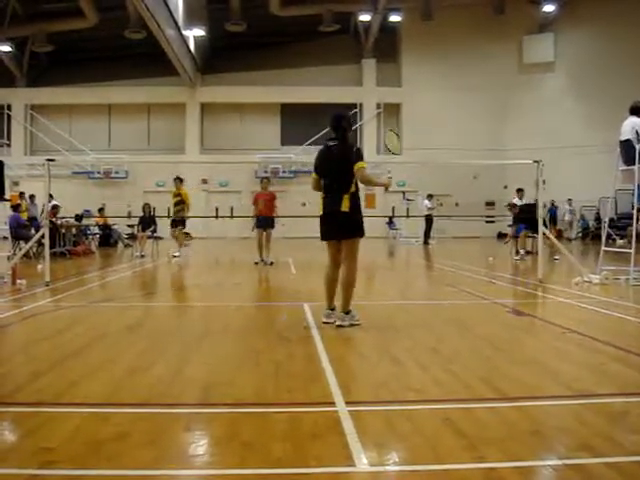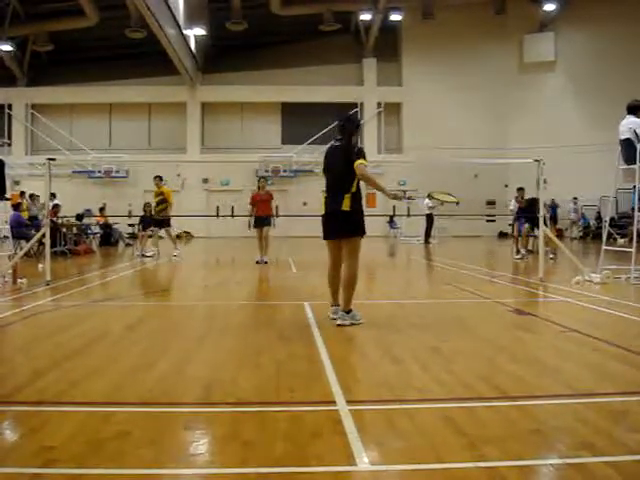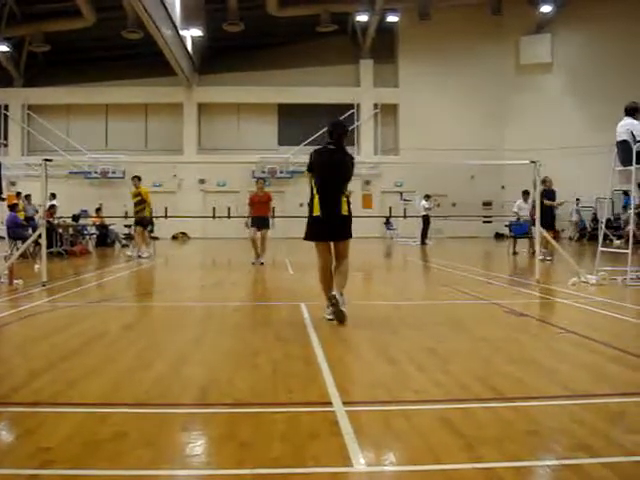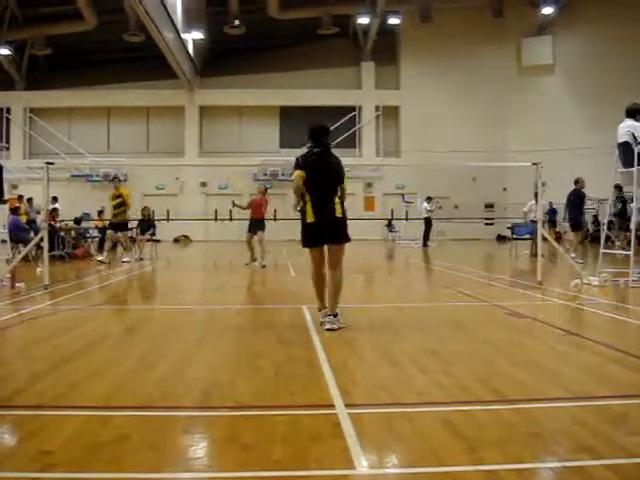
dt=0.5s
person 1, frame 1
left shoulder: (322, 152)
right shoulder: (352, 150)
left elbow: (315, 185)
right elbow: (362, 176)
right wrist: (383, 183)
left hip: (327, 210)
right hip: (347, 209)
left knee: (333, 262)
right knee: (349, 262)
left ankle: (329, 311)
right ankle: (344, 313)
person 1, frame 2
left shoulder: (330, 151)
right shoulder: (355, 150)
right elbow: (362, 173)
right wrist: (387, 192)
left hip: (329, 209)
right hip: (348, 208)
left knee: (334, 261)
right knee: (350, 261)
left ankle: (335, 307)
right ankle: (345, 312)
person 1, frame 3
left shoulder: (317, 154)
right shoulder: (348, 159)
left hip: (319, 212)
right hip: (342, 211)
left knee: (324, 261)
right knee: (342, 259)
left ankle: (330, 305)
right ankle: (337, 293)
person 1, frame 4
left shoulder: (303, 160)
right shoulder: (335, 161)
left elbow: (298, 184)
left wrist: (298, 201)
left hip: (312, 217)
right hip: (335, 215)
left knee: (317, 266)
right knee: (335, 266)
left ankle: (323, 310)
right ankle: (332, 315)
